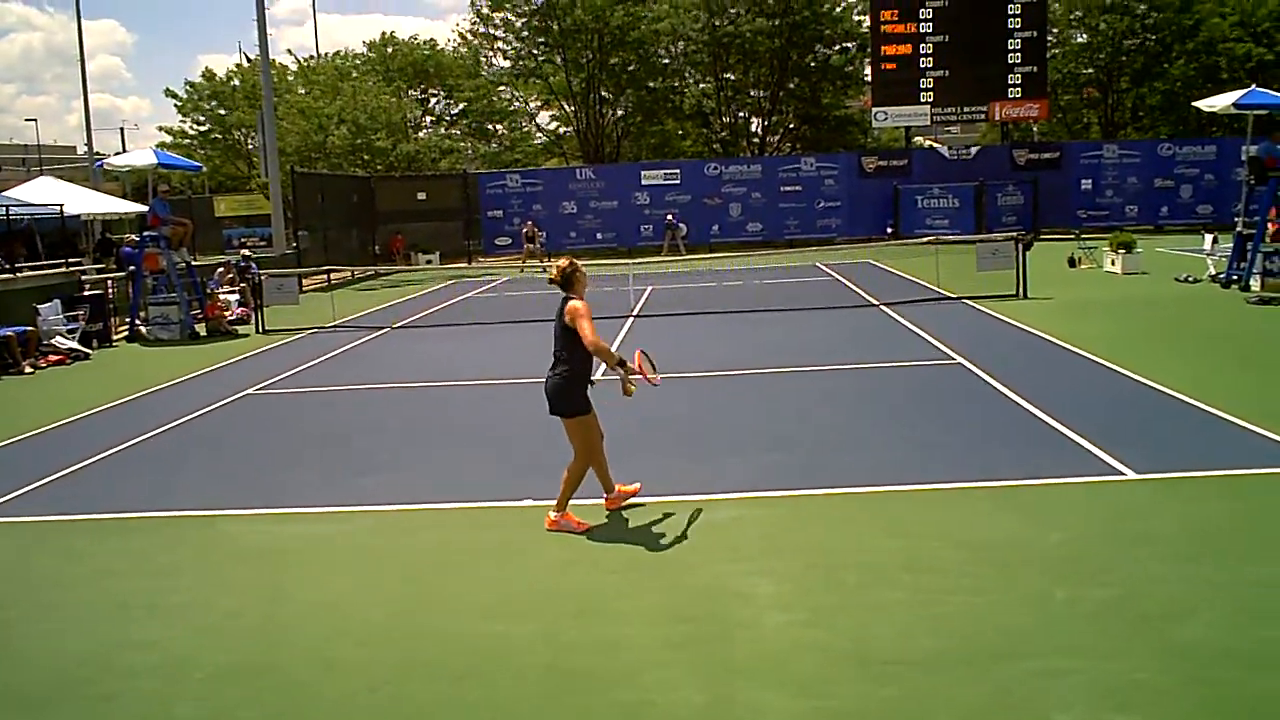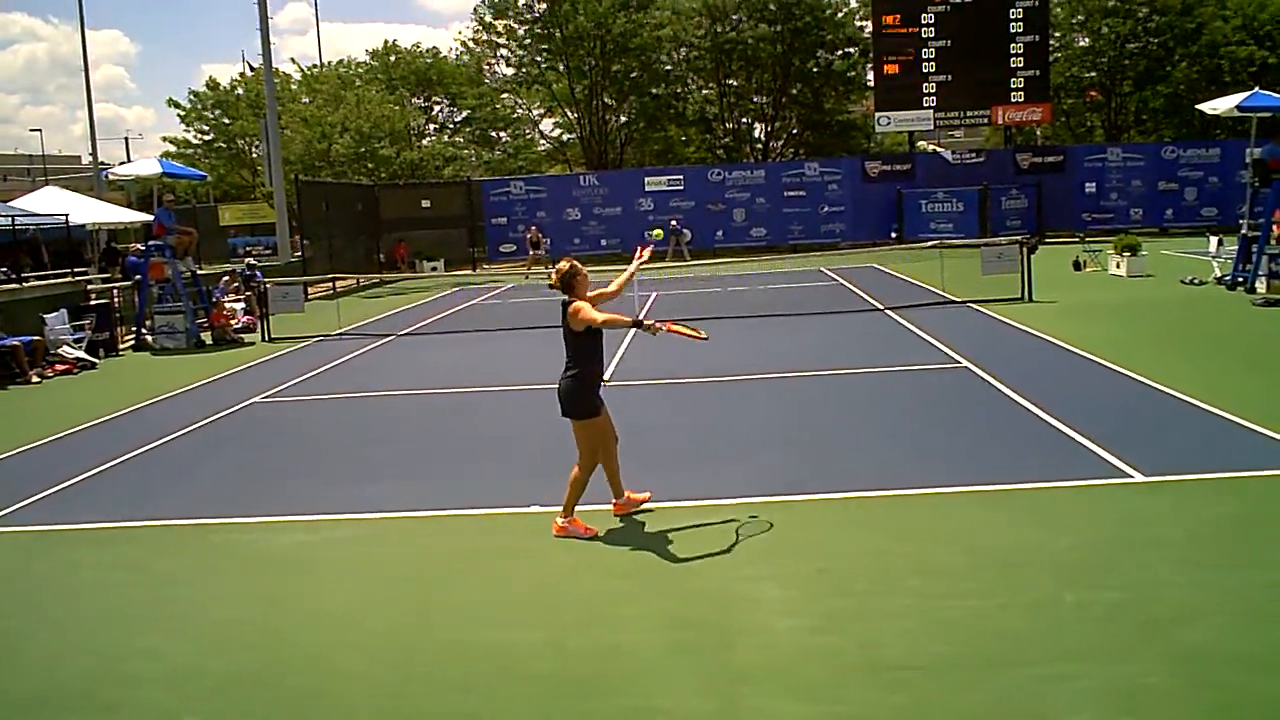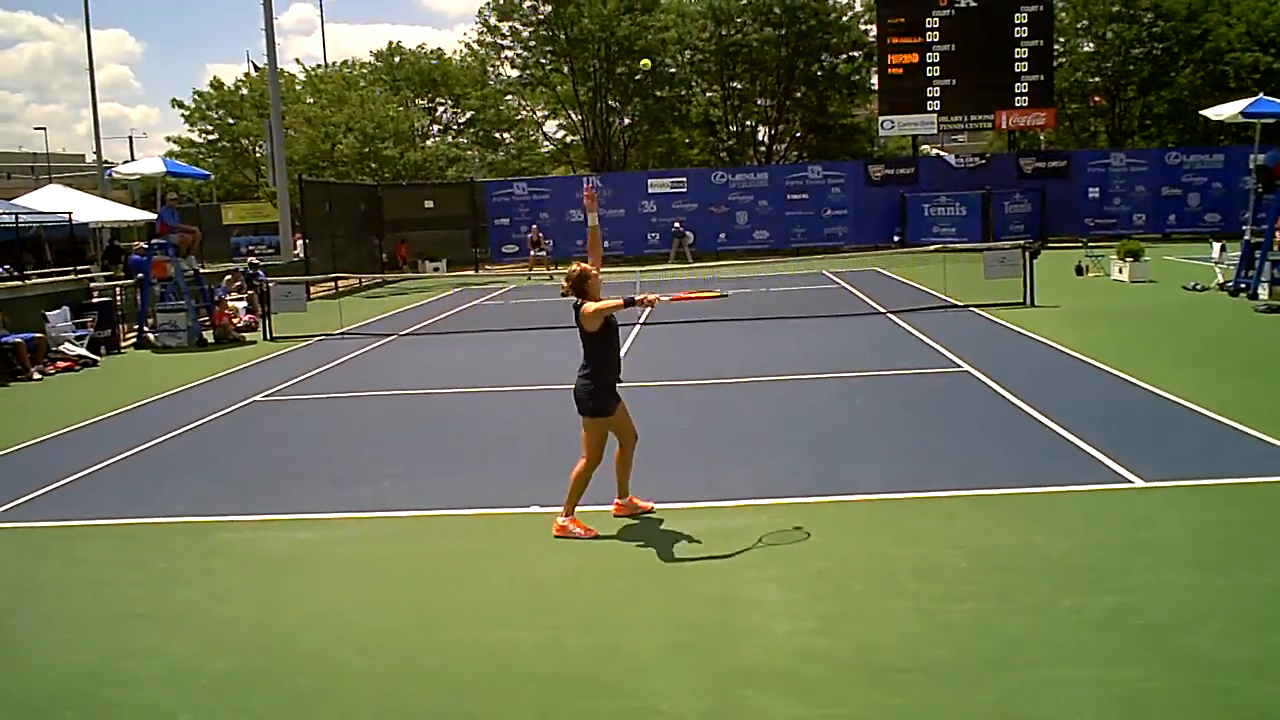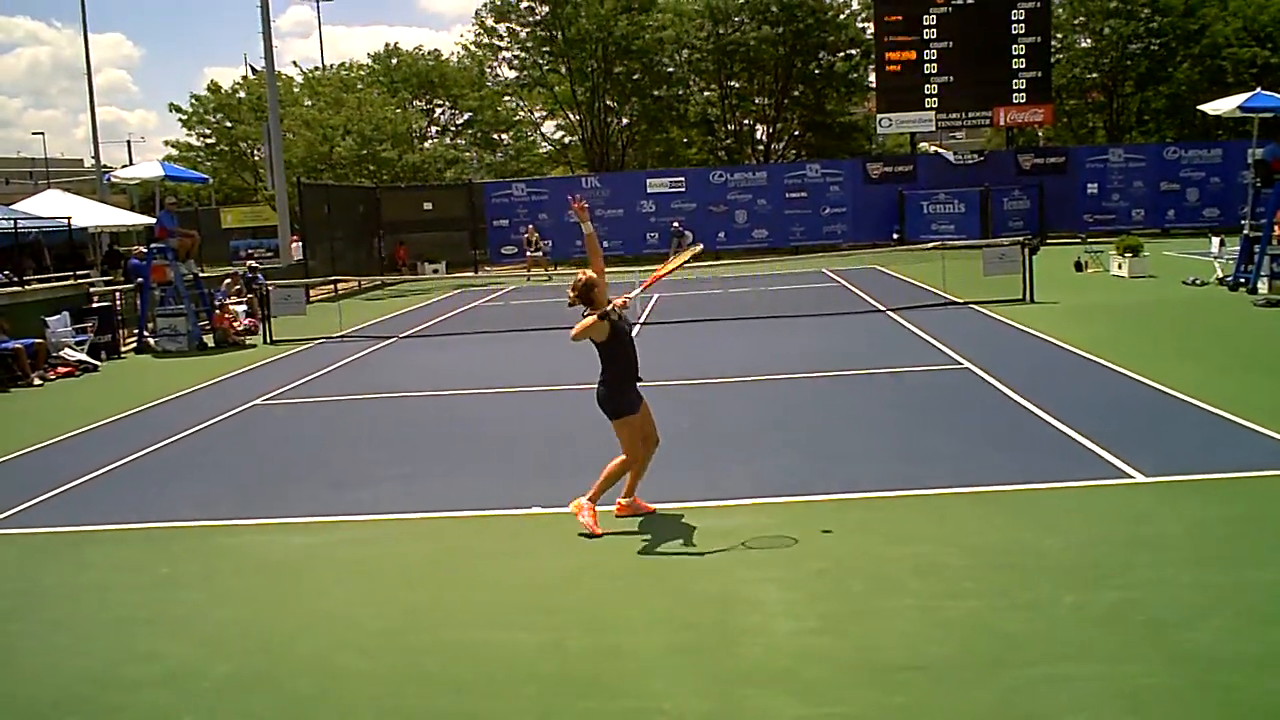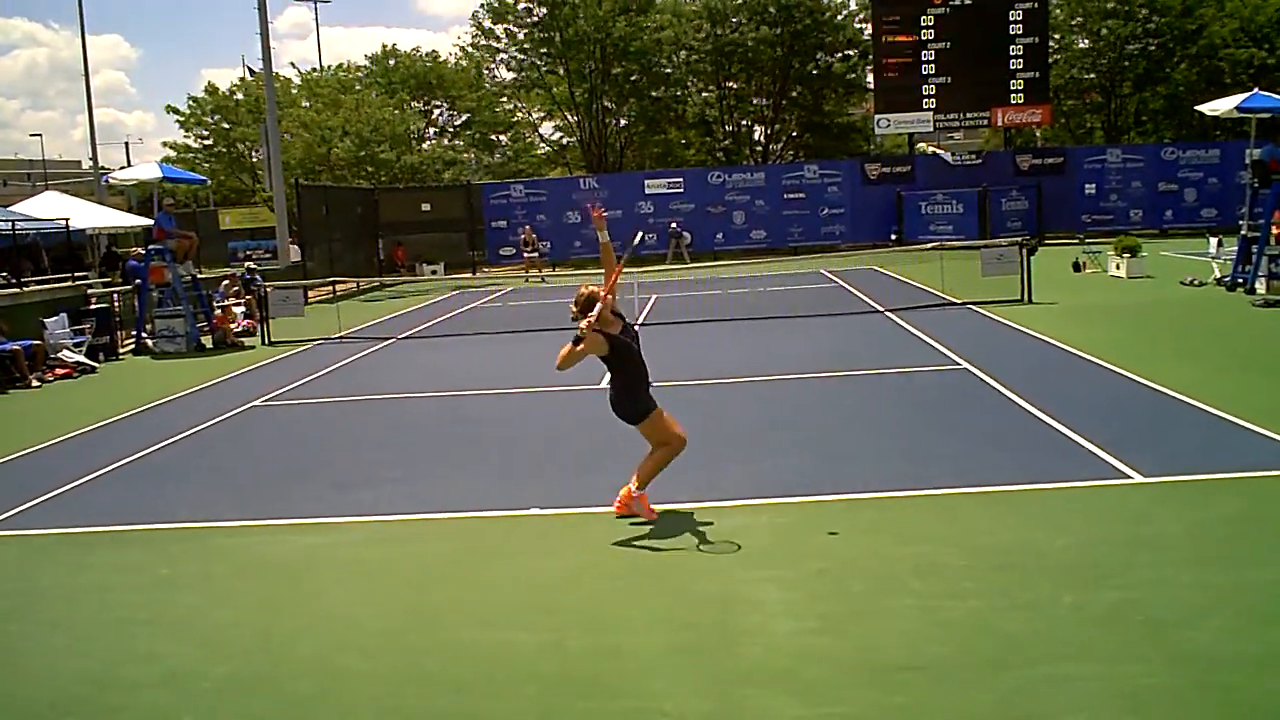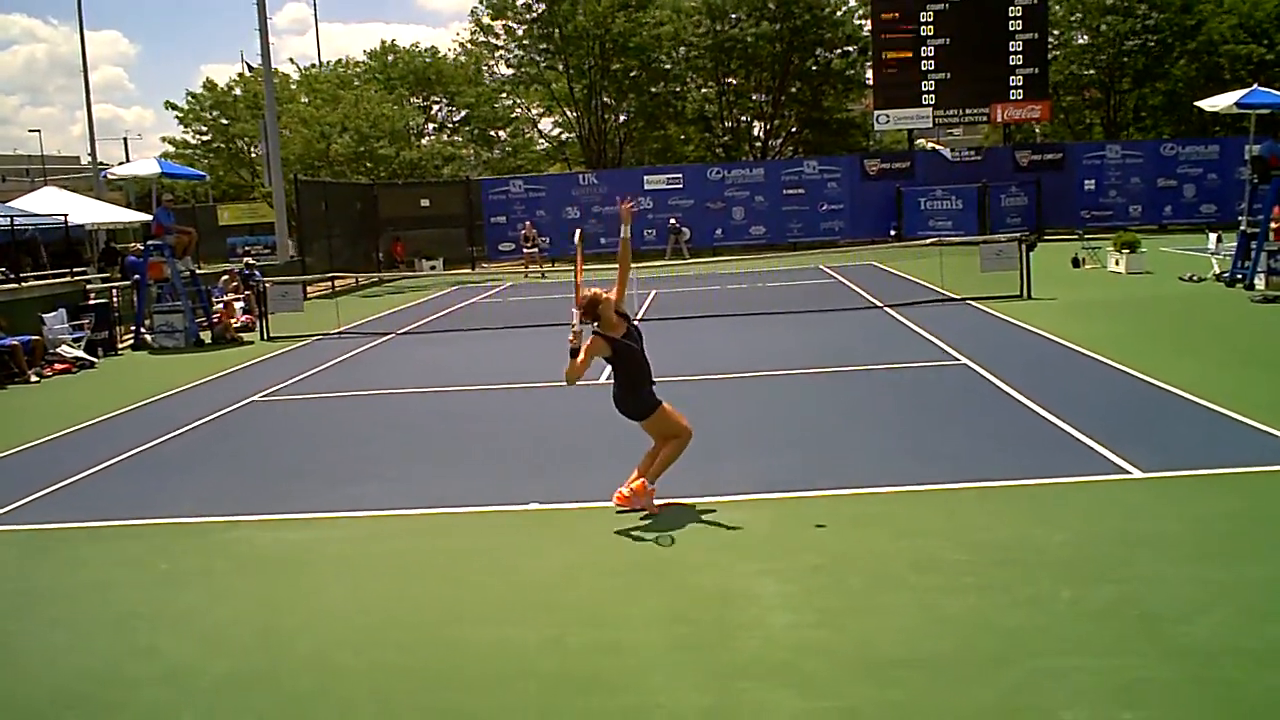
dt=0.2s
person 1, frame 1
left shoulder: (571, 307)
right shoulder: (577, 307)
left elbow: (591, 345)
right elbow: (594, 345)
left wrist: (619, 369)
right wrist: (621, 363)
left hip: (568, 386)
right hip: (567, 389)
left knee: (595, 440)
right knee: (584, 454)
left ankle: (612, 493)
right ankle: (558, 514)
person 1, frame 2
left shoulder: (582, 303)
right shoulder: (578, 306)
left elbow: (613, 291)
right elbow: (603, 320)
left wrist: (636, 264)
right wrist: (639, 323)
left hip: (585, 390)
right hip: (578, 393)
left knee: (608, 443)
right knee: (589, 457)
left ankle: (620, 499)
right ankle: (565, 521)
person 1, frame 3
left shoulder: (595, 302)
right shoulder: (590, 311)
left elbow: (596, 252)
right elbow: (597, 309)
left wrist: (593, 215)
right wrist: (631, 301)
left hip: (603, 388)
right hip: (593, 392)
left knee: (628, 438)
right knee: (592, 457)
left ankle: (623, 501)
right ankle: (565, 520)
person 1, frame 4
left shoulder: (604, 304)
right shoulder: (597, 322)
left elbow: (596, 257)
right elbow: (576, 335)
left wrist: (585, 223)
right wrist: (602, 314)
left hip: (626, 388)
right hip: (616, 393)
left knee: (649, 441)
right knee: (631, 454)
left ankle: (626, 500)
right ankle: (585, 502)
person 1, frame 5
left shoulder: (613, 314)
right shoulder: (595, 338)
left elbow: (610, 268)
right elbow: (561, 364)
left wrist: (602, 232)
right wrist: (578, 337)
left hip: (637, 395)
right hip: (630, 400)
left knee: (663, 446)
right knee: (677, 440)
left ankle: (627, 499)
right ankle: (633, 492)
person 1, frame 6
left shoulder: (617, 311)
right shoulder: (597, 342)
left elbow: (623, 266)
right elbow: (571, 378)
left wrist: (625, 226)
right wrist: (574, 348)
left hip: (640, 392)
right hip: (634, 398)
left knee: (665, 441)
right knee: (682, 433)
left ankle: (628, 491)
right ankle: (643, 486)
